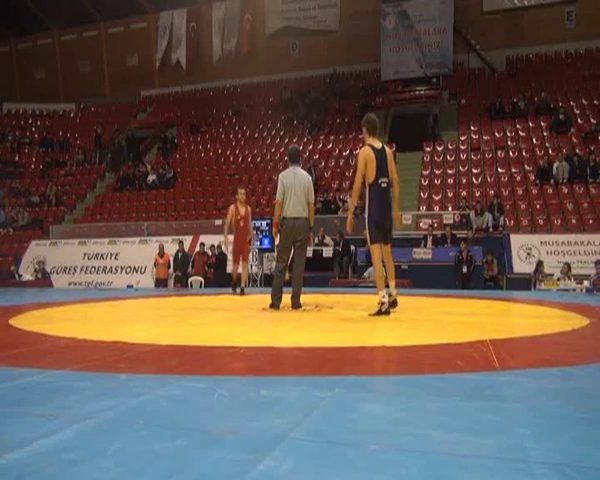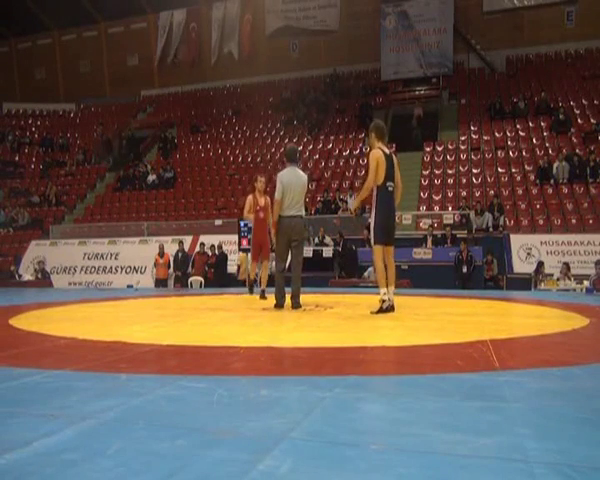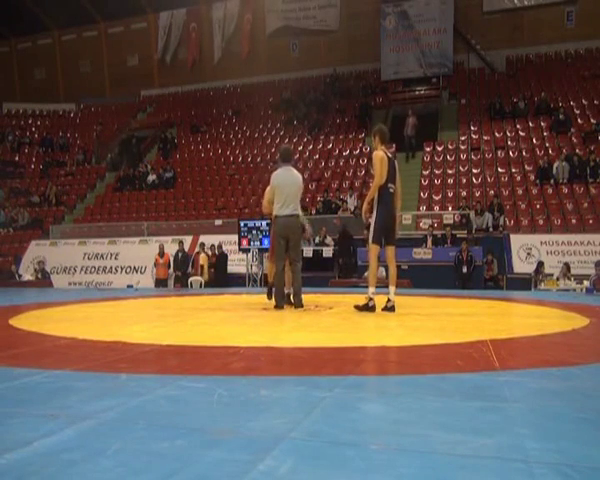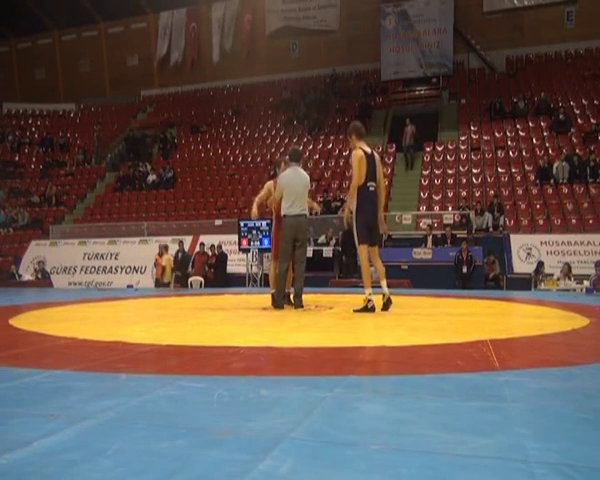
dt=1s
person 1, frame 1
left shoulder: (365, 152)
right shoulder: (388, 151)
left elbow: (358, 185)
right elbow: (395, 182)
left wrist: (350, 213)
right wrist: (395, 209)
left hip: (373, 209)
right hip: (387, 208)
left knee: (376, 256)
right knee: (387, 254)
left ankle: (383, 302)
right ankle: (392, 296)
person 1, frame 2
left shoulder: (375, 153)
right shoulder: (392, 157)
left elbow: (371, 182)
right elbow: (398, 186)
left wrist: (357, 200)
left hip: (379, 209)
right hip: (391, 210)
left knee: (378, 256)
right knee: (389, 257)
left ankle: (384, 300)
right ankle: (390, 300)
person 1, frame 3
left shoulder: (378, 154)
right shoulder: (393, 159)
left elbow: (377, 181)
left wrist: (366, 202)
left hip: (381, 208)
right hip: (391, 210)
left knee: (373, 254)
right knee: (391, 257)
left ankle: (371, 300)
right ankle: (391, 301)
person 1, frame 4
left shoulder: (356, 153)
right shoulder: (375, 155)
left elbow: (356, 181)
right elbow: (382, 185)
left wrist: (347, 206)
right wrist: (381, 212)
left hip: (361, 207)
right hip: (374, 208)
left knee: (363, 255)
right knee: (375, 254)
left ankle: (369, 301)
right ankle: (385, 293)
person 2, frame 1
left shoulder: (283, 176)
right shoulder: (307, 177)
left elbow: (278, 202)
right elbow: (311, 205)
left wrist: (275, 224)
right wrist: (310, 228)
left hip: (287, 222)
right hip: (302, 222)
left knee: (281, 262)
right knee: (299, 264)
left ankle: (276, 300)
right ankle: (296, 301)
person 2, frame 2
left shoulder: (281, 175)
right shoulder: (303, 177)
left elbow: (277, 201)
left wrist: (274, 223)
left hip: (284, 221)
right hip: (298, 221)
left knee: (280, 262)
right knee: (297, 263)
left ankle: (280, 300)
right ankle: (295, 300)
person 2, frame 3
left shoulder: (275, 176)
right shoulder: (298, 177)
left elbow: (271, 199)
left hip: (279, 220)
right hip: (294, 220)
left knee: (279, 262)
right knee: (296, 261)
left ankle: (279, 300)
right ankle: (297, 299)
person 2, frame 4
left shoulder: (283, 176)
right shoulder: (306, 177)
left elbow: (276, 199)
left wrist: (272, 204)
left hip: (288, 220)
right hip: (302, 220)
left knee: (283, 261)
right knee: (299, 261)
left ankle: (279, 299)
right ankle: (298, 299)
person 3, frame 1
left shoulder: (248, 208)
right shoulder: (232, 208)
left elbow: (249, 224)
right elbow: (227, 224)
left wrist: (251, 236)
right wrist: (226, 238)
left hip: (245, 240)
right hip: (236, 240)
left knee: (245, 264)
right knee: (236, 264)
left ankle: (242, 287)
right ankle: (234, 281)
person 3, frame 2
left shoulder: (267, 199)
right shoulder: (250, 198)
right elbow: (245, 214)
right wrist: (249, 217)
left hip: (265, 235)
right hip: (255, 234)
left knee: (265, 263)
right knee: (254, 262)
left ankle: (263, 291)
right ankle: (251, 279)
person 3, frame 3
left shoulder: (290, 190)
right shoulder: (271, 189)
left elbow: (297, 209)
right elbow: (265, 209)
left wrist: (305, 223)
left hip: (289, 226)
right hip: (276, 225)
left knee: (289, 261)
right knee: (272, 260)
left ankle: (288, 295)
right ankle: (270, 283)
person 3, frame 4
right shoulder: (271, 184)
right elbow: (259, 199)
left wrist: (313, 204)
right wrist: (255, 207)
right hip: (279, 224)
right knee: (275, 261)
left ankle: (287, 294)
right ankle: (274, 295)
